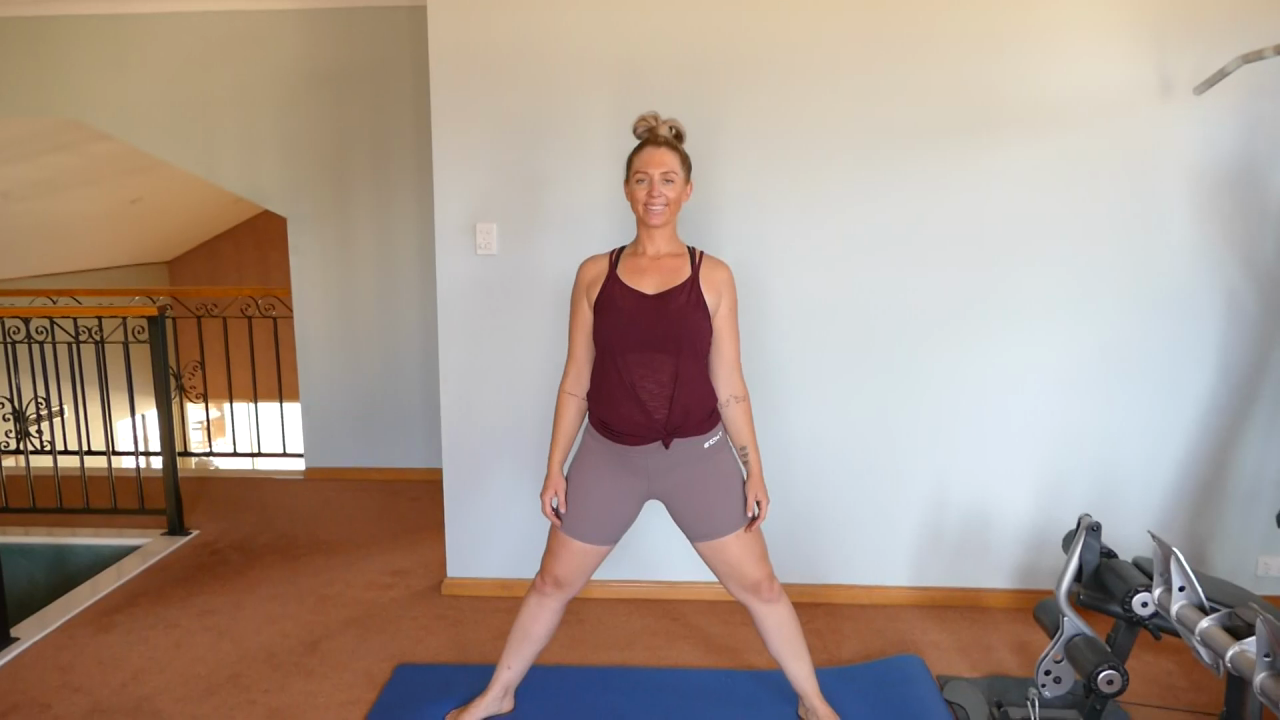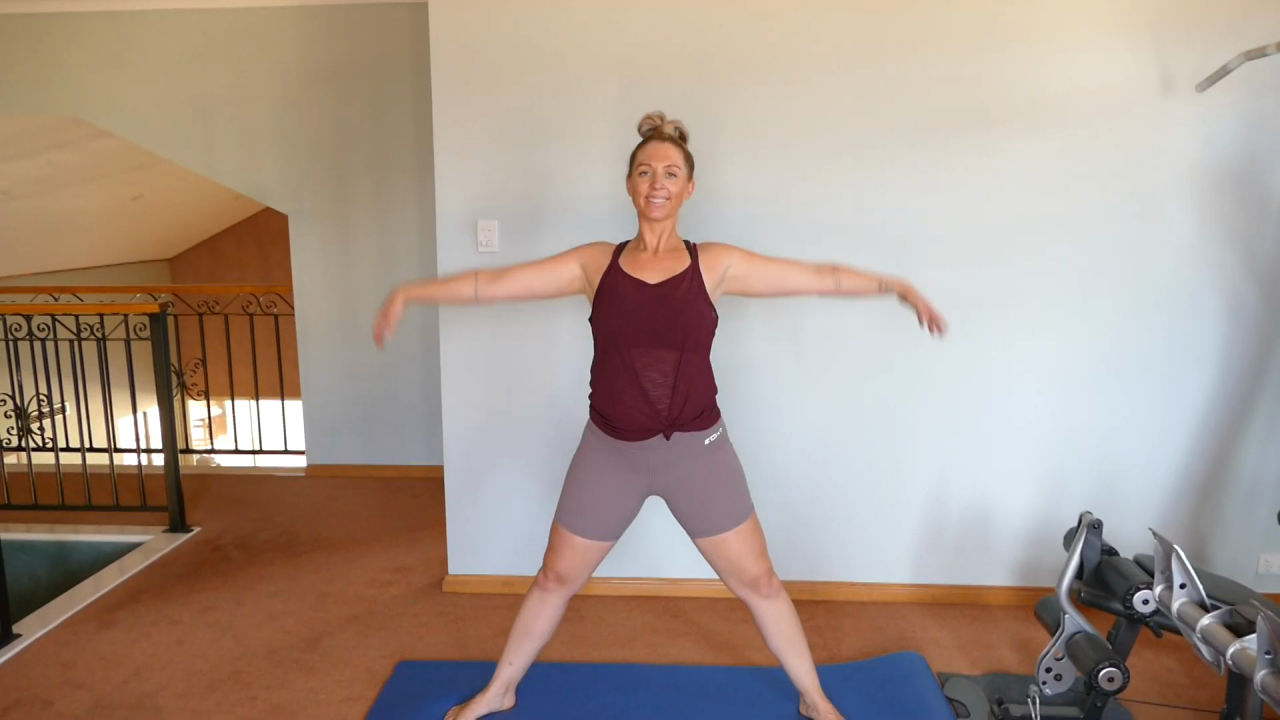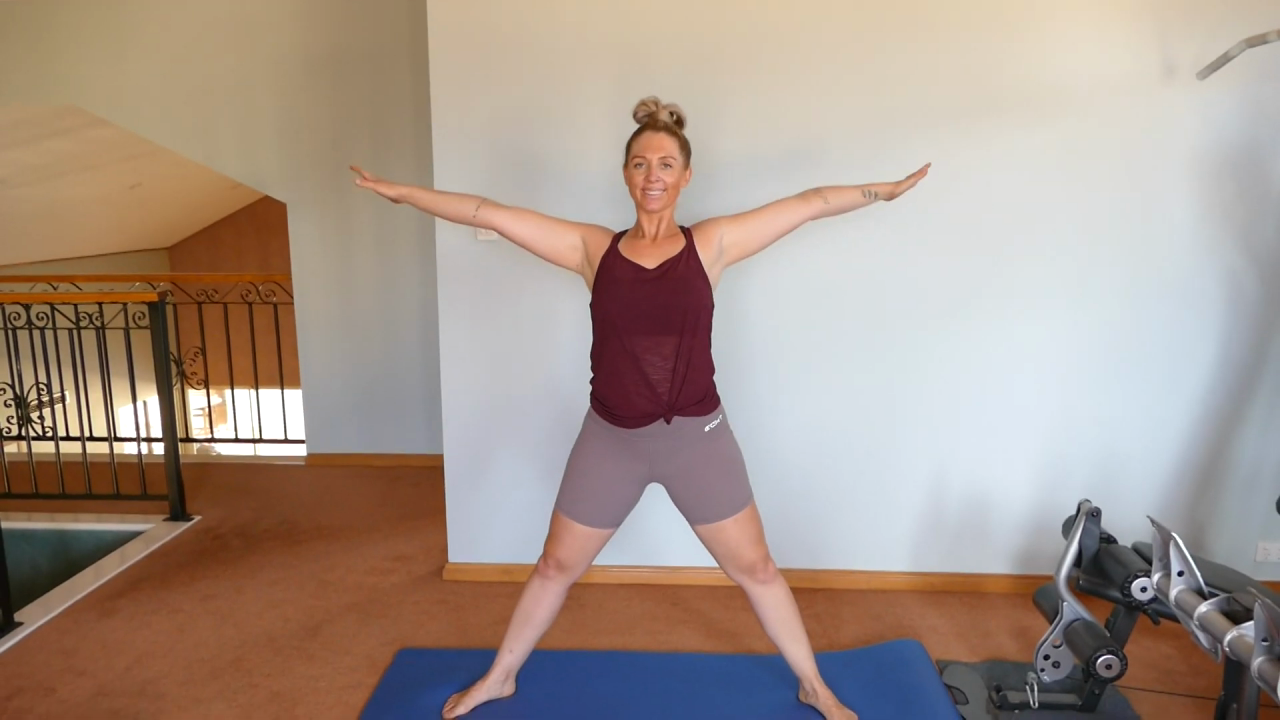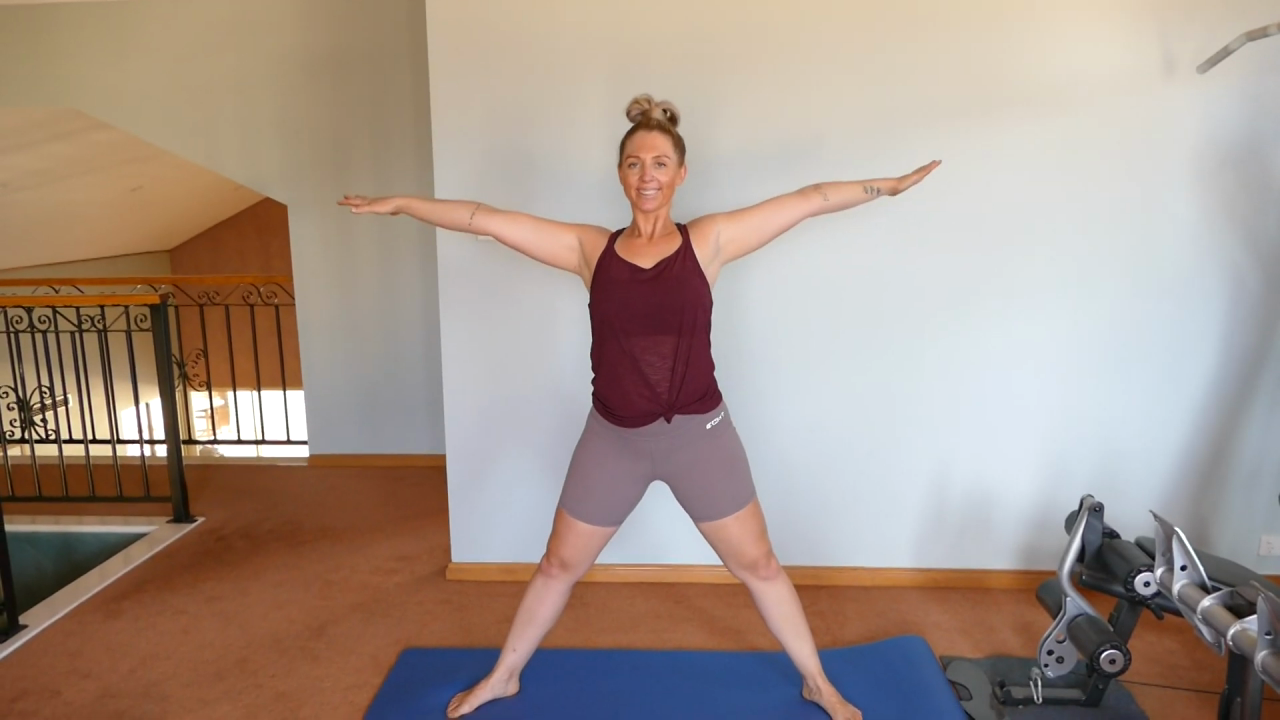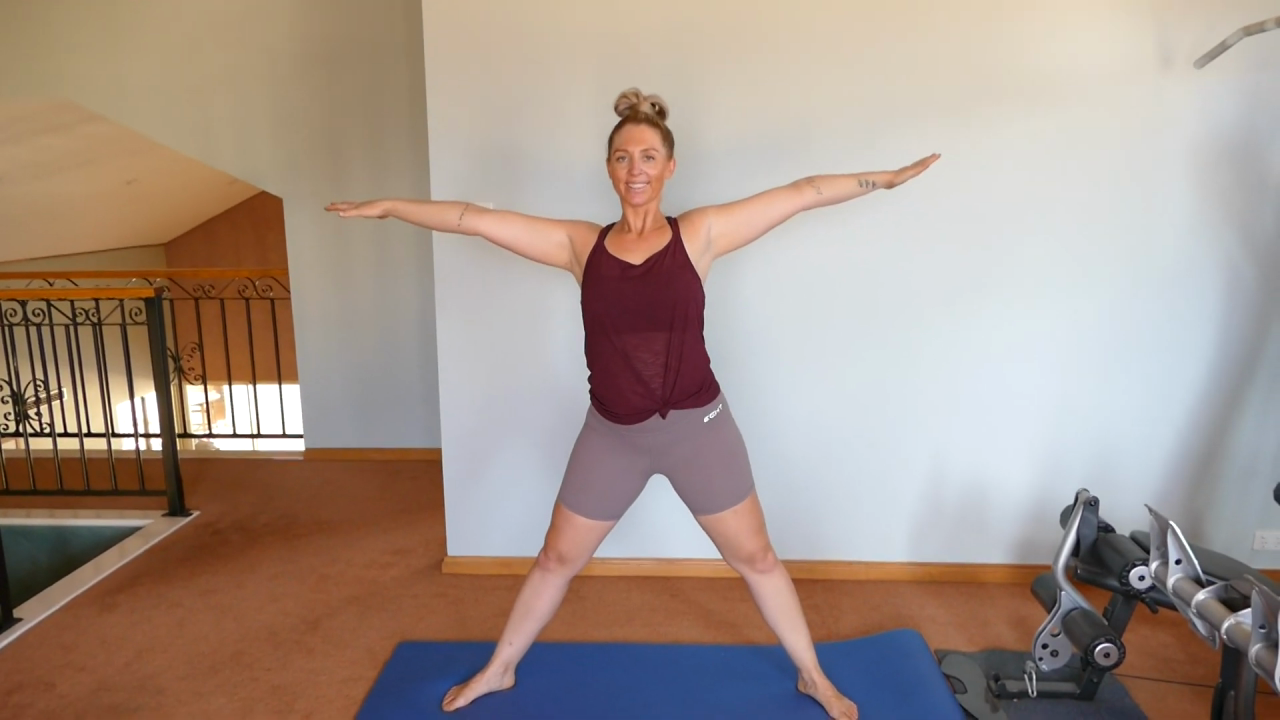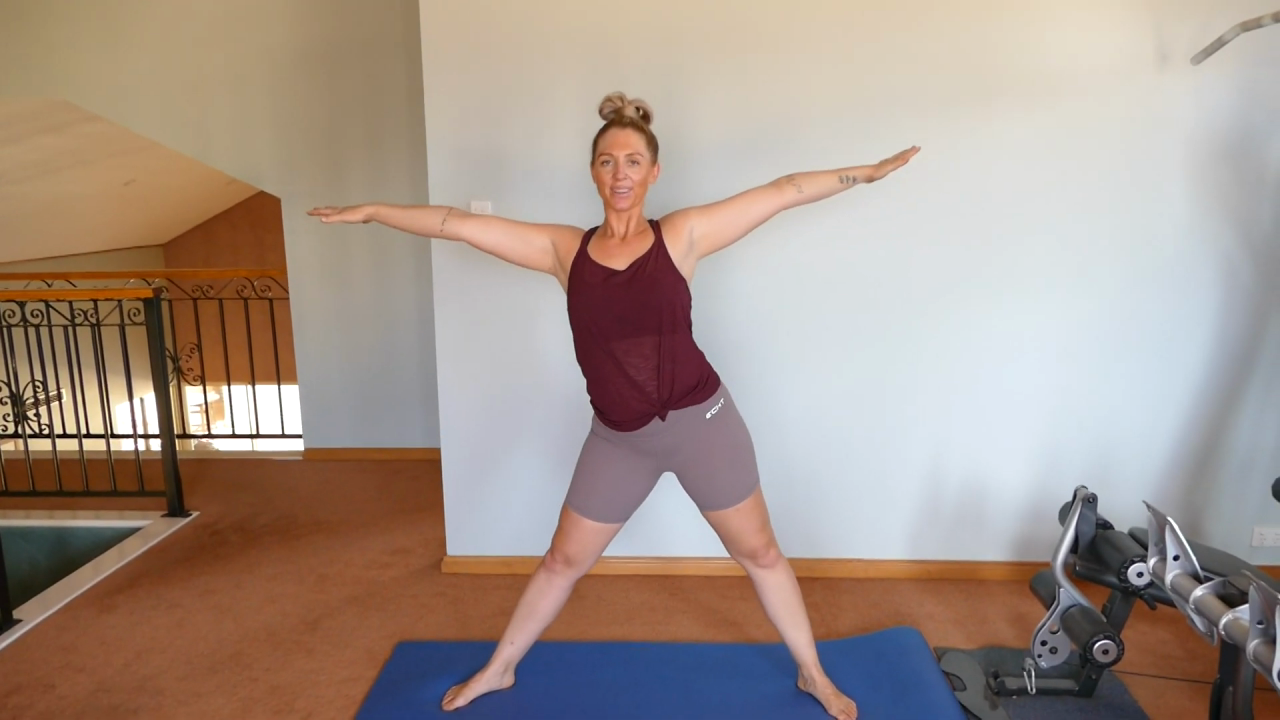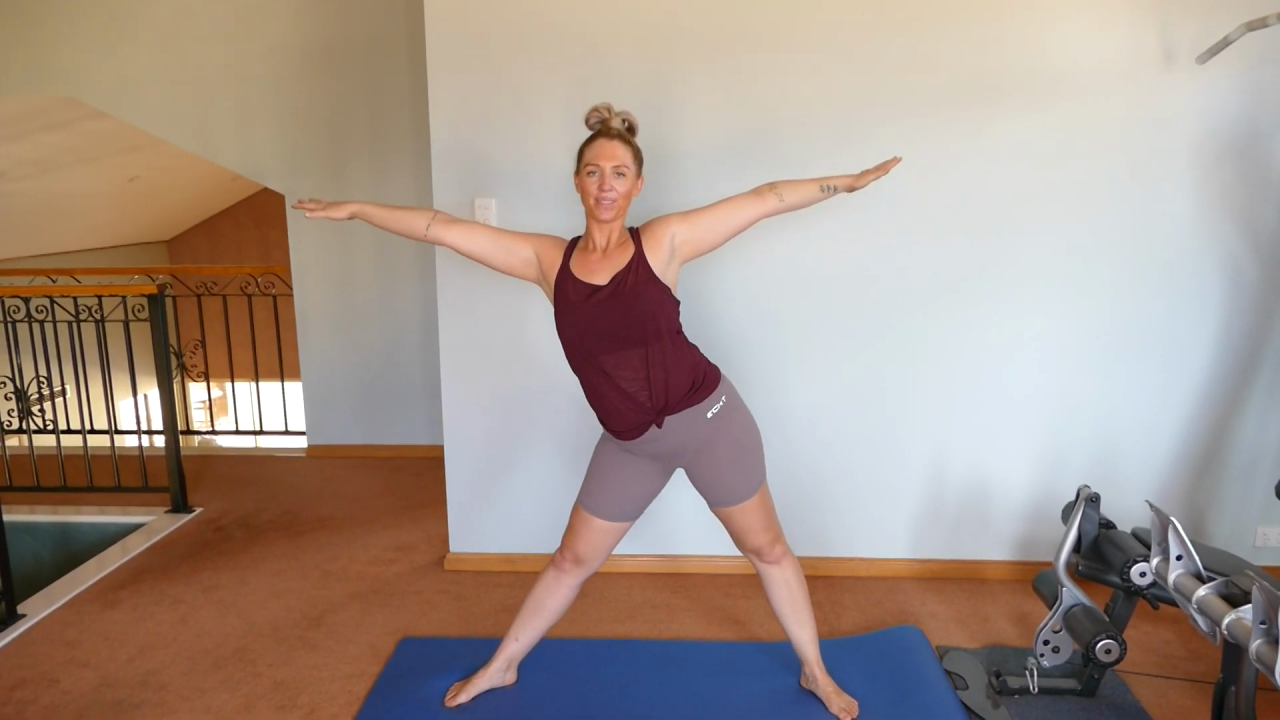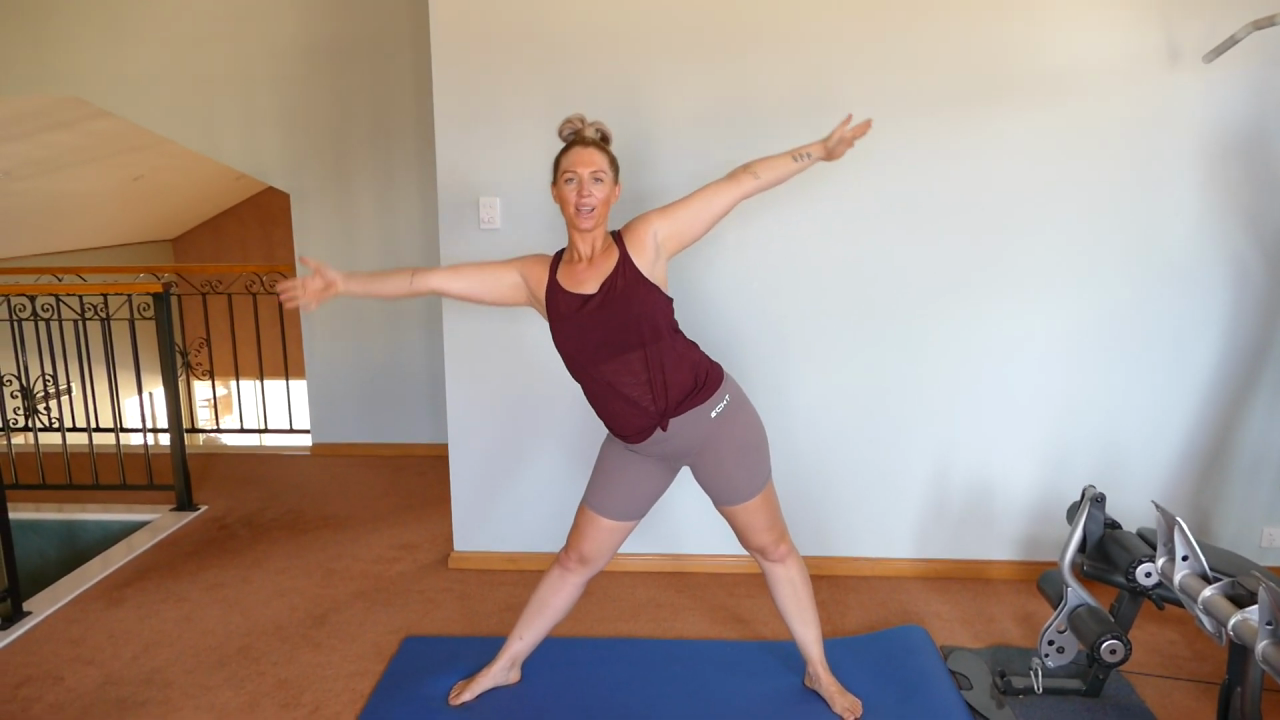
dt=0.4s
person 1, frame 1
left shoulder: (713, 276)
right shoulder: (594, 274)
left elbow: (730, 381)
right elbow: (575, 379)
left wrist: (755, 468)
right wrist: (553, 466)
left hip: (697, 455)
right hip: (608, 455)
left knee: (759, 586)
right knee: (553, 583)
person 1, frame 2
left shoulder: (714, 265)
right shoulder: (595, 263)
left elbow: (818, 276)
right elbow: (495, 282)
left wrist: (896, 286)
right wrist: (411, 292)
left hip: (697, 449)
right hip: (610, 450)
left knee: (758, 583)
right knee: (555, 580)
person 1, frame 3
left shoulder: (711, 243)
right shoulder: (592, 248)
left elbow: (810, 203)
right elbow: (488, 213)
left wrist: (884, 190)
right wrist: (402, 192)
left hip: (697, 437)
right hip: (610, 438)
left knee: (756, 569)
right knee: (557, 567)
person 1, frame 4
left shoulder: (708, 241)
right shoulder: (590, 248)
left elbow: (808, 200)
right elbow: (486, 219)
left wrist: (888, 185)
right wrist: (398, 203)
left hip: (699, 434)
right hip: (613, 438)
left knee: (757, 565)
right knee: (559, 565)
person 1, frame 5
left shoulder: (698, 234)
right shoulder: (580, 244)
left elbow: (800, 194)
right elbow: (474, 218)
left wrist: (883, 177)
right wrist: (386, 207)
left hip: (697, 427)
right hip: (611, 434)
left knee: (755, 557)
right knee: (557, 558)
right ankle: (499, 669)
person 1, frame 6
left shoulder: (681, 235)
right shoulder: (564, 249)
left elbow: (783, 192)
right elbow: (458, 224)
left wrist: (865, 173)
right wrist: (370, 211)
left hip: (701, 422)
right hip: (618, 438)
left knee: (759, 552)
right knee: (564, 560)
right ankle: (498, 669)
person 1, frame 7
left shoulder: (661, 242)
right shoulder: (548, 261)
left elbow: (763, 200)
right elbow: (443, 228)
left wrist: (844, 181)
right wrist: (355, 208)
left hip: (707, 419)
right hip: (629, 441)
left knee: (766, 547)
right knee: (573, 559)
right ankle: (500, 667)
person 1, frame 8
left shoulder: (643, 242)
right shoulder: (538, 280)
left elbow: (738, 184)
right elbow: (434, 281)
left wrist: (814, 151)
right wrist: (344, 283)
left hip: (711, 416)
right hip: (636, 443)
left knee: (772, 546)
right knee: (577, 559)
left ankle: (819, 671)
right ankle: (504, 665)
